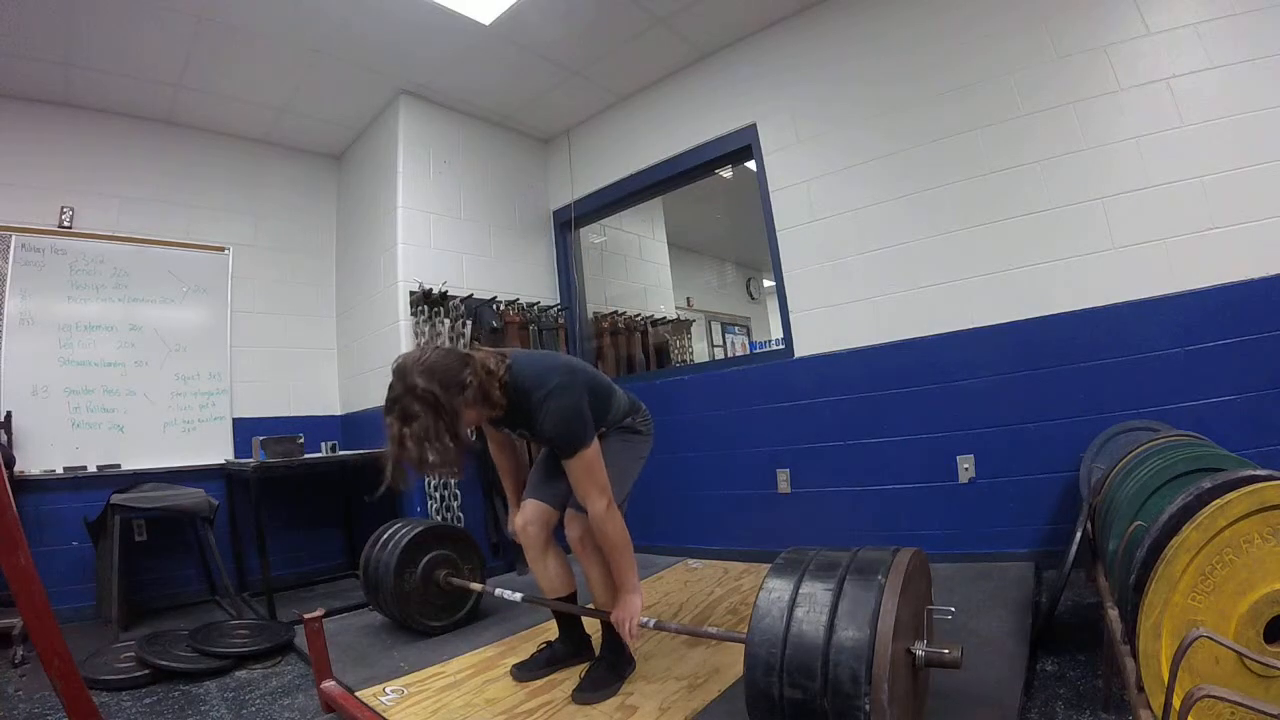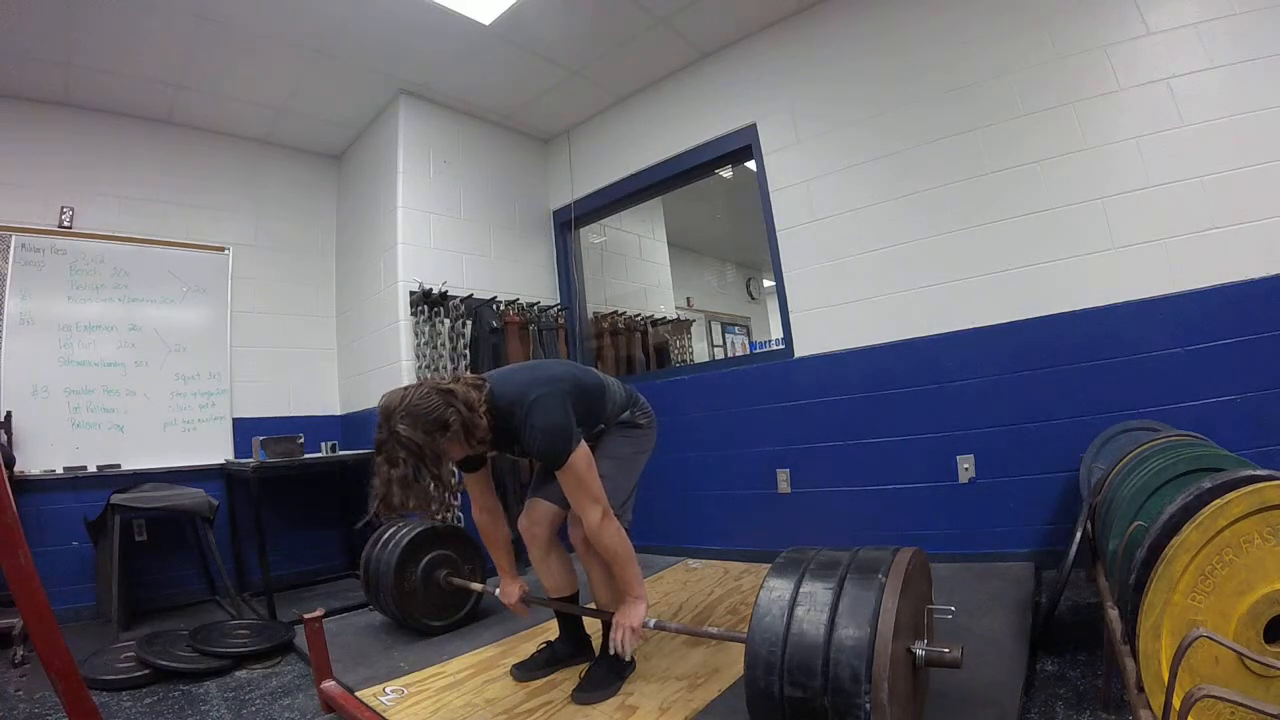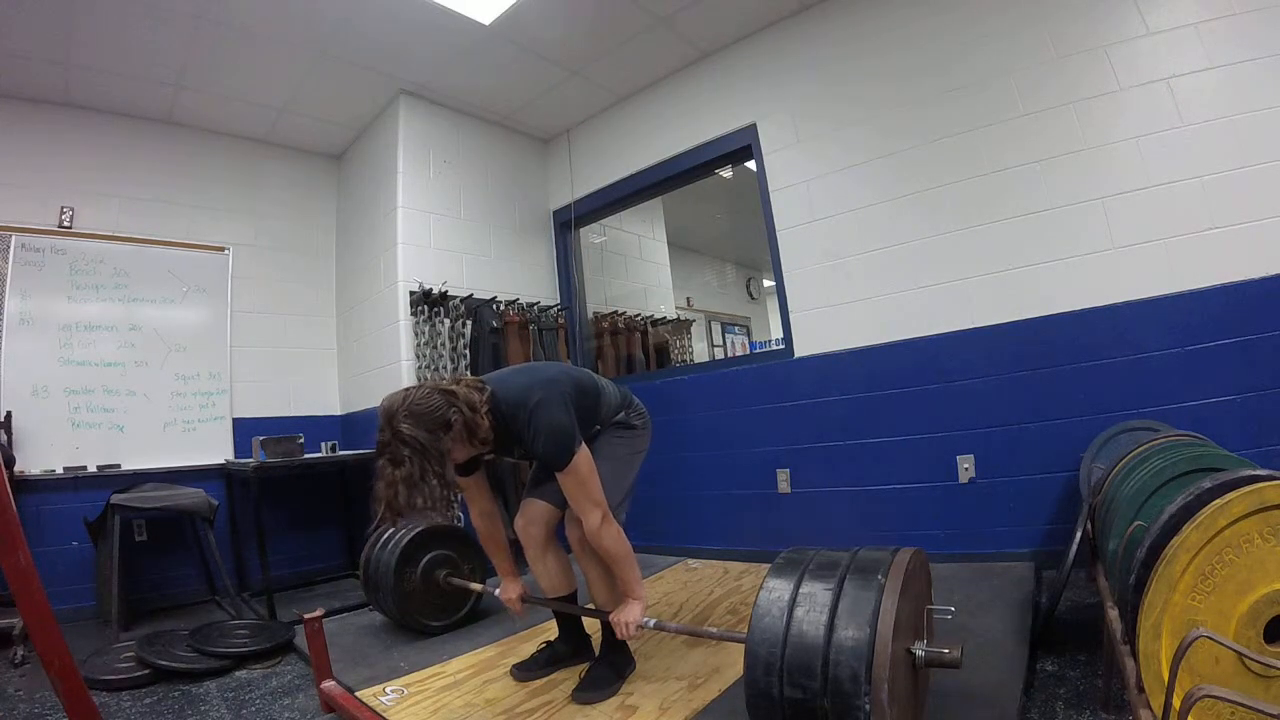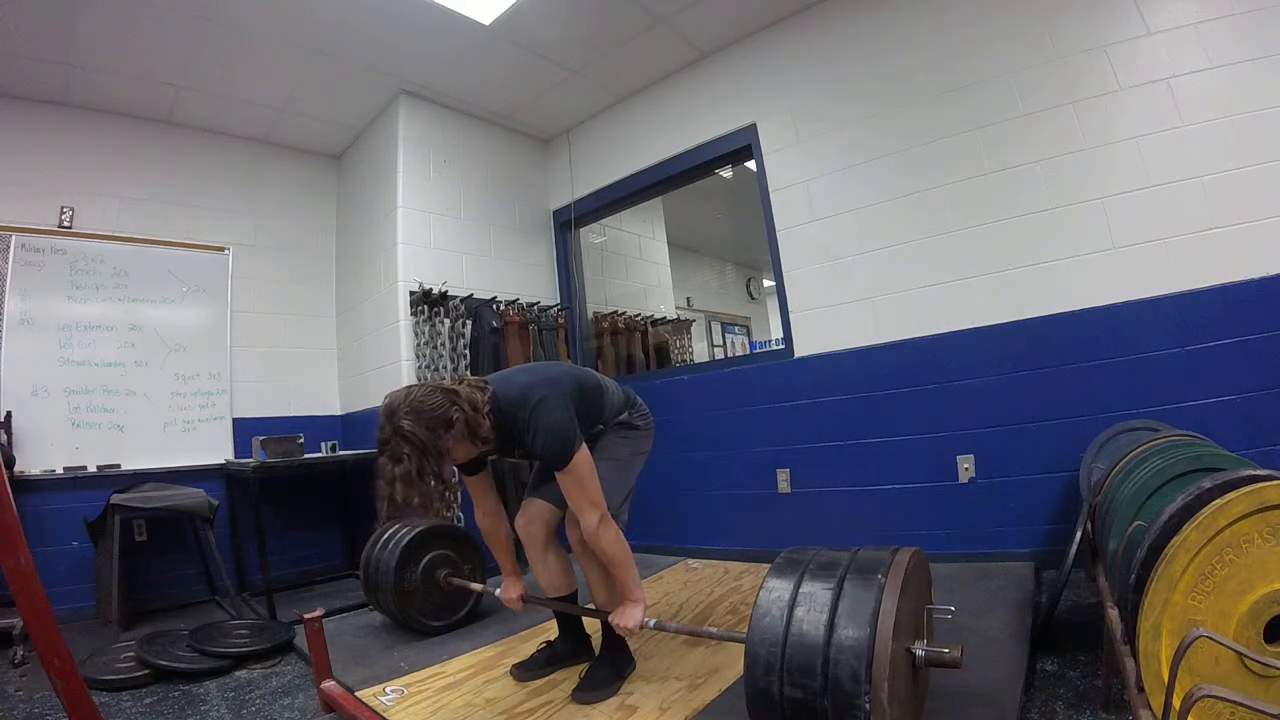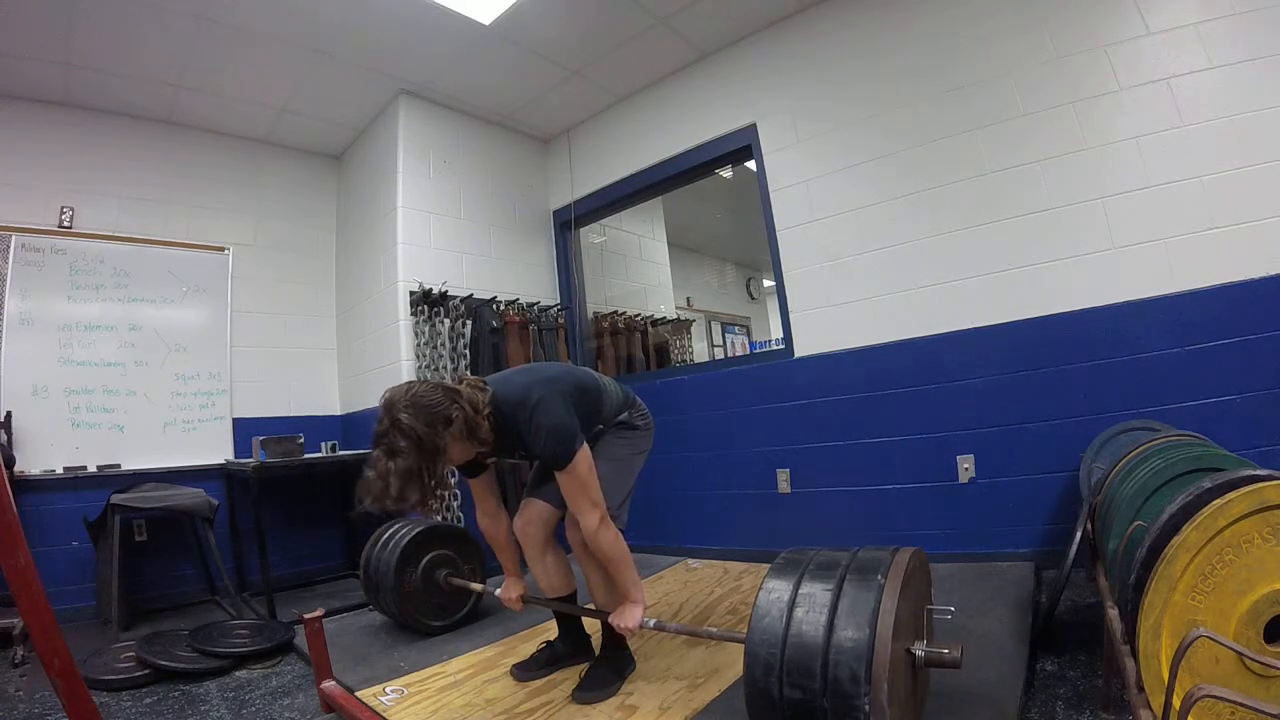
dt=1s
person 1, frame 1
left shoulder: (551, 400)
right shoulder: (484, 385)
left elbow: (600, 505)
right elbow: (502, 444)
left wrist: (630, 592)
right wrist: (517, 507)
left hip: (621, 430)
right hip: (571, 435)
left knee: (579, 530)
right knee: (529, 525)
left ankle: (615, 652)
right ankle: (573, 639)
person 1, frame 2
left shoulder: (538, 417)
right shoulder: (464, 420)
left elbow: (596, 515)
right elbow: (486, 511)
left wrist: (635, 598)
right wrist: (509, 577)
left hip: (624, 425)
right hip: (578, 431)
left knee: (583, 532)
right knee: (534, 526)
left ankle: (616, 656)
right ankle: (573, 640)
person 1, frame 3
left shoulder: (539, 418)
right shoulder: (463, 426)
left elbow: (596, 518)
right elbow: (484, 513)
left wrist: (635, 597)
right wrist: (509, 577)
left hip: (619, 426)
right hip: (576, 432)
left knee: (581, 531)
right knee: (530, 526)
left ankle: (616, 653)
right ankle: (572, 640)
person 1, frame 4
left shoulder: (540, 418)
right shoulder: (468, 428)
left elbow: (594, 519)
right elbow: (489, 513)
left wrist: (633, 600)
right wrist: (511, 576)
left hip: (622, 426)
right hip: (576, 433)
left knee: (581, 532)
right knee: (530, 525)
left ankle: (616, 653)
right ankle: (573, 639)
person 1, frame 5
left shoulder: (540, 417)
right shoulder: (467, 430)
left elbow: (593, 518)
right elbow: (490, 514)
left wrist: (633, 600)
right wrist: (512, 576)
left hip: (621, 426)
right hip: (575, 433)
left knee: (580, 530)
right knee: (528, 526)
left ankle: (615, 652)
right ankle: (573, 640)
